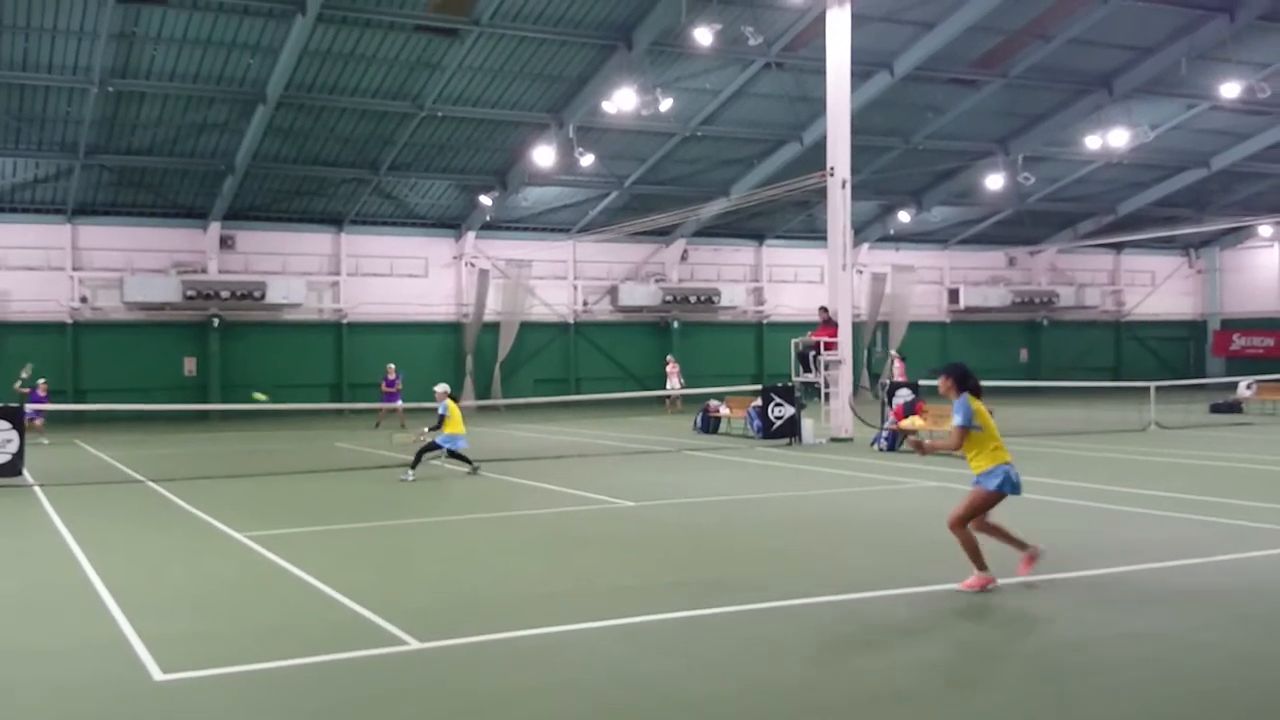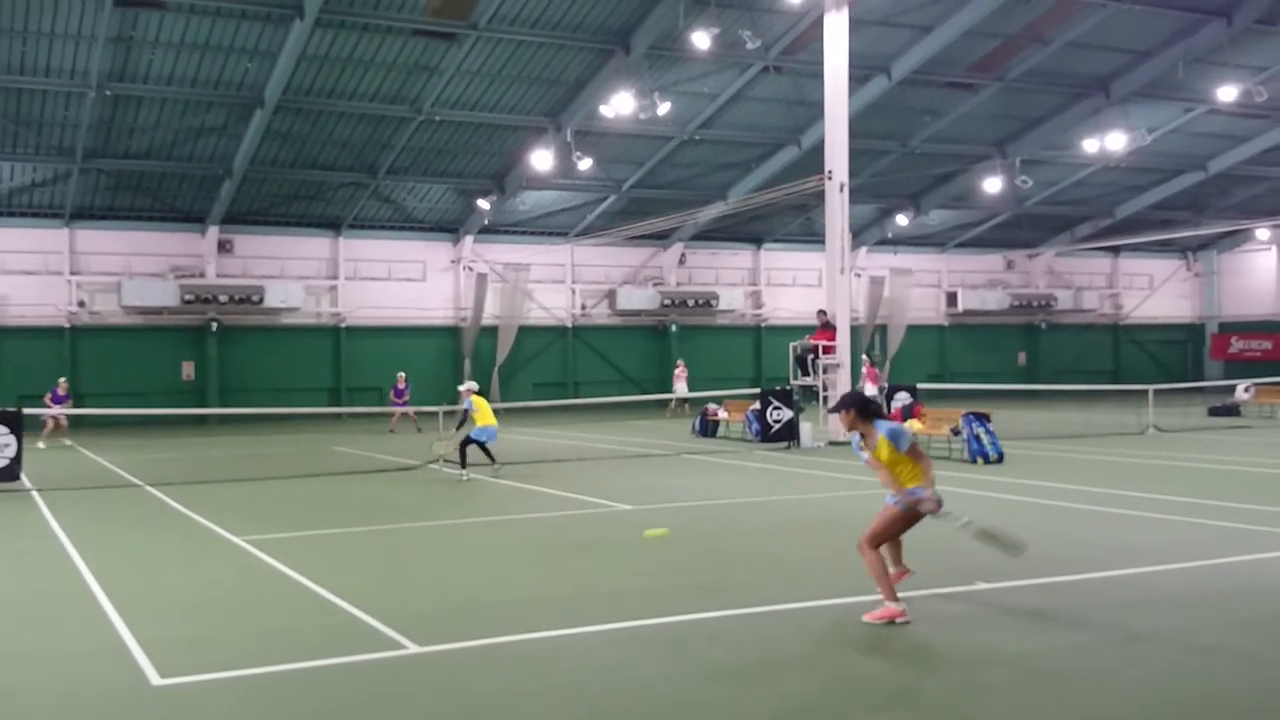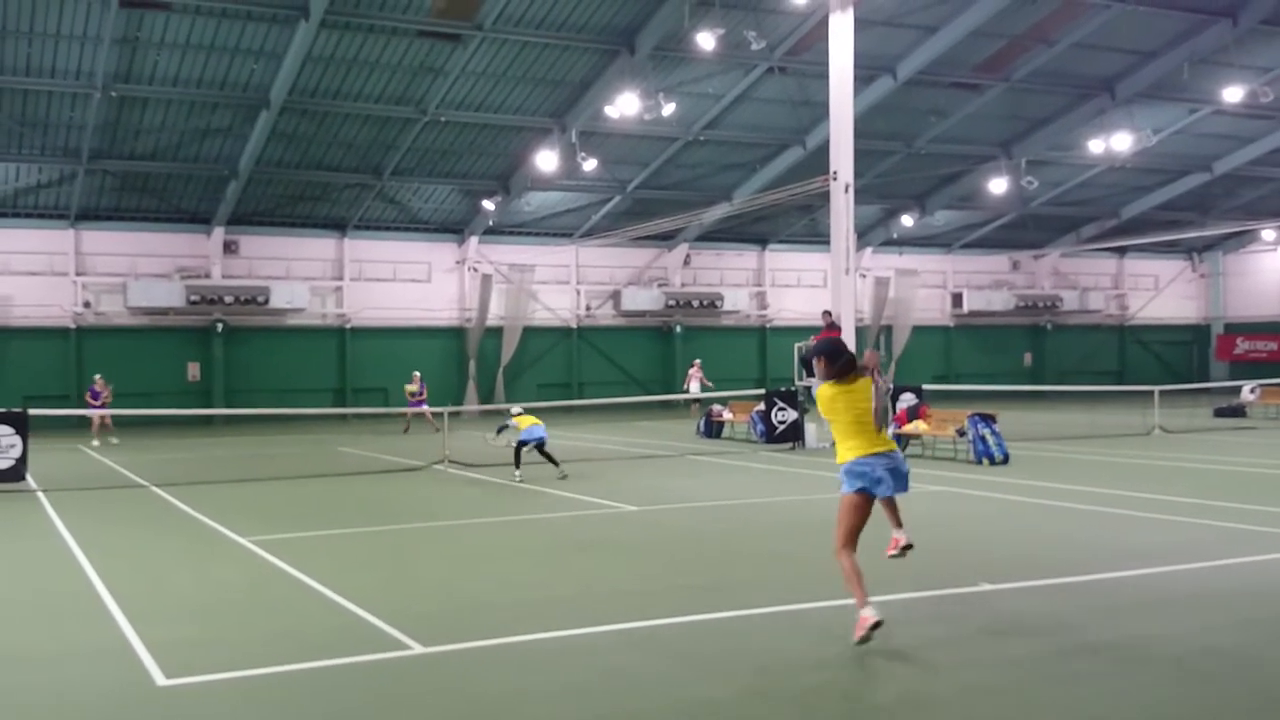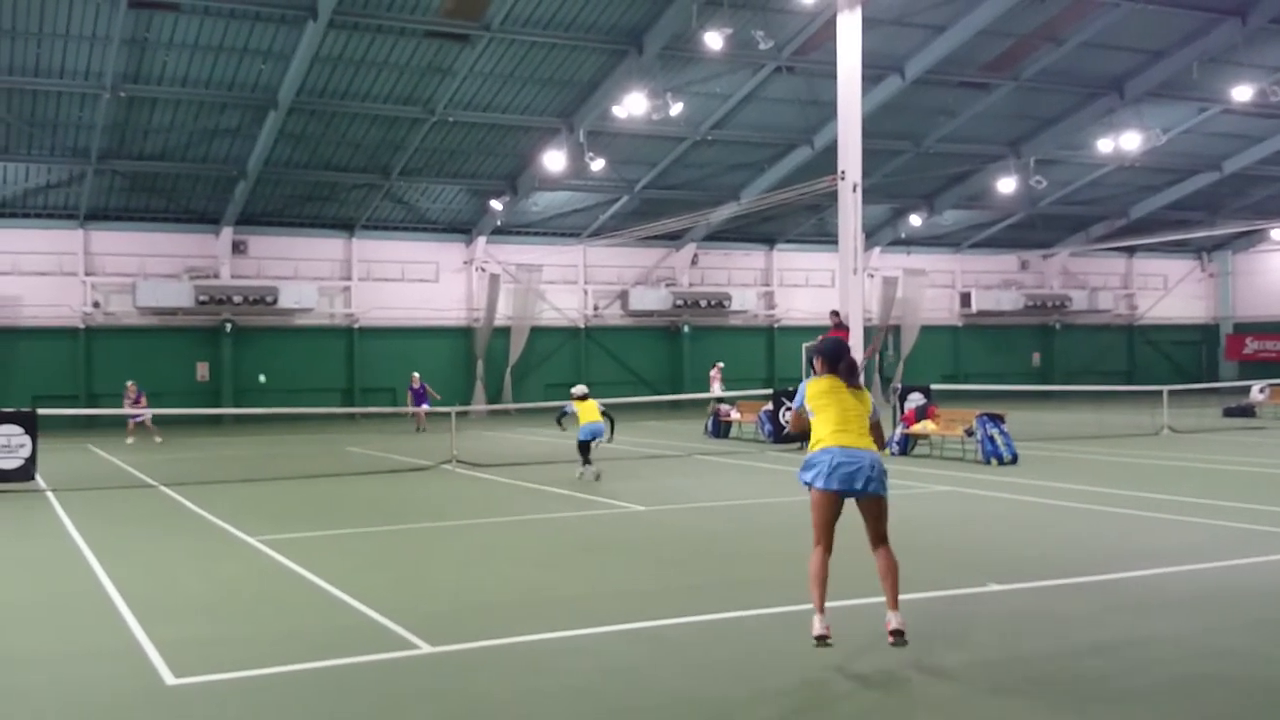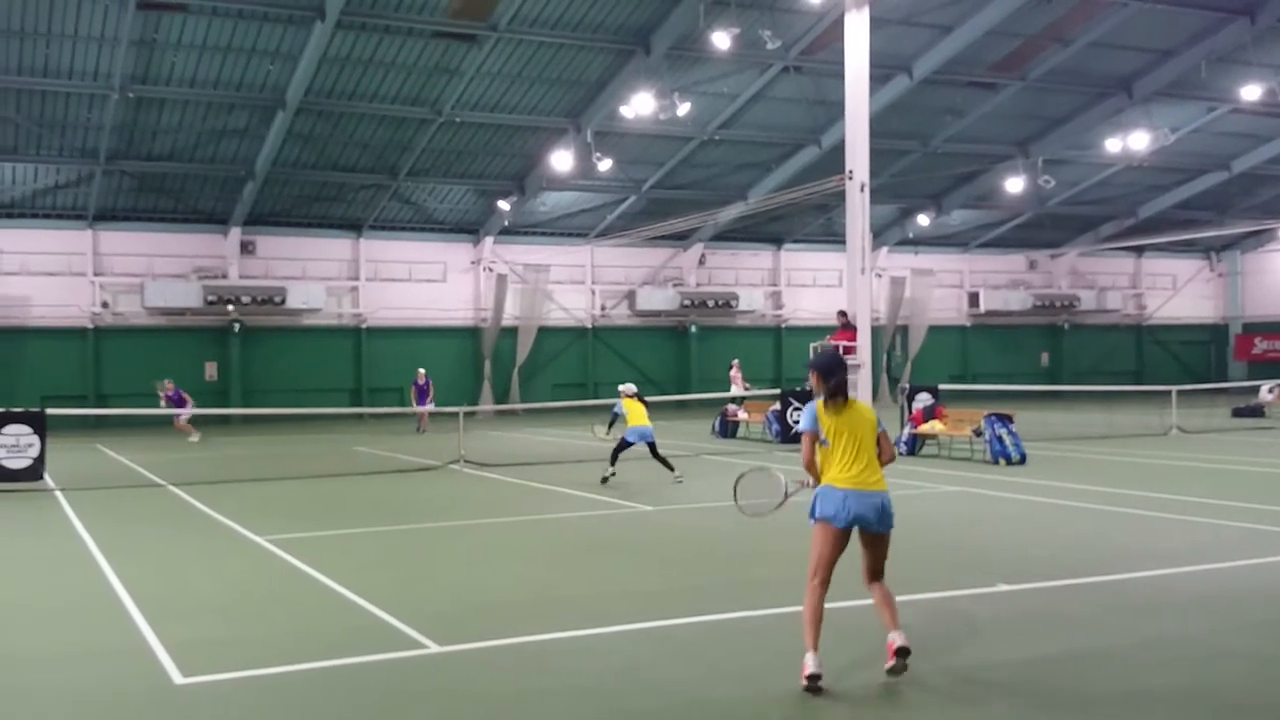
dt=0.4s
person 1, frame 1
left shoulder: (962, 404)
right shoulder: (964, 403)
left elbow: (955, 444)
right elbow: (953, 443)
left wrist: (925, 444)
right wrist: (927, 445)
left hip: (995, 474)
right hip: (987, 473)
left knee: (955, 522)
right knee: (978, 523)
left ankle: (984, 575)
right ankle: (1028, 551)
person 1, frame 2
left shoulder: (889, 431)
right shoulder: (858, 440)
left elbow: (922, 458)
right elbow: (881, 471)
left wrist: (929, 492)
right wrist: (902, 497)
left hip: (917, 493)
right hip: (903, 492)
left knee: (867, 544)
right knee: (886, 530)
left ankle: (894, 606)
right ankle: (898, 569)
person 1, frame 3
left shoulder: (821, 392)
right shoulder: (868, 383)
left wrist: (864, 367)
right wrist: (871, 368)
left hip: (857, 467)
right hip: (887, 459)
left knee: (844, 549)
left ankle: (867, 611)
right ankle: (900, 534)
person 1, frame 4
left shoulder: (808, 387)
right shoulder: (865, 393)
right elbow: (880, 442)
left hip: (828, 461)
right hip: (867, 462)
left knee: (821, 547)
right knee: (880, 545)
left ankle: (820, 621)
right ankle: (894, 619)
person 1, frame 5
left shoulder: (814, 409)
right shoulder: (867, 411)
left elbow: (808, 459)
right elbow: (886, 455)
left wrist: (819, 480)
left hip: (837, 500)
right hip: (876, 499)
left knee: (818, 583)
right knee: (875, 578)
left ankle: (812, 659)
right ankle: (896, 636)
